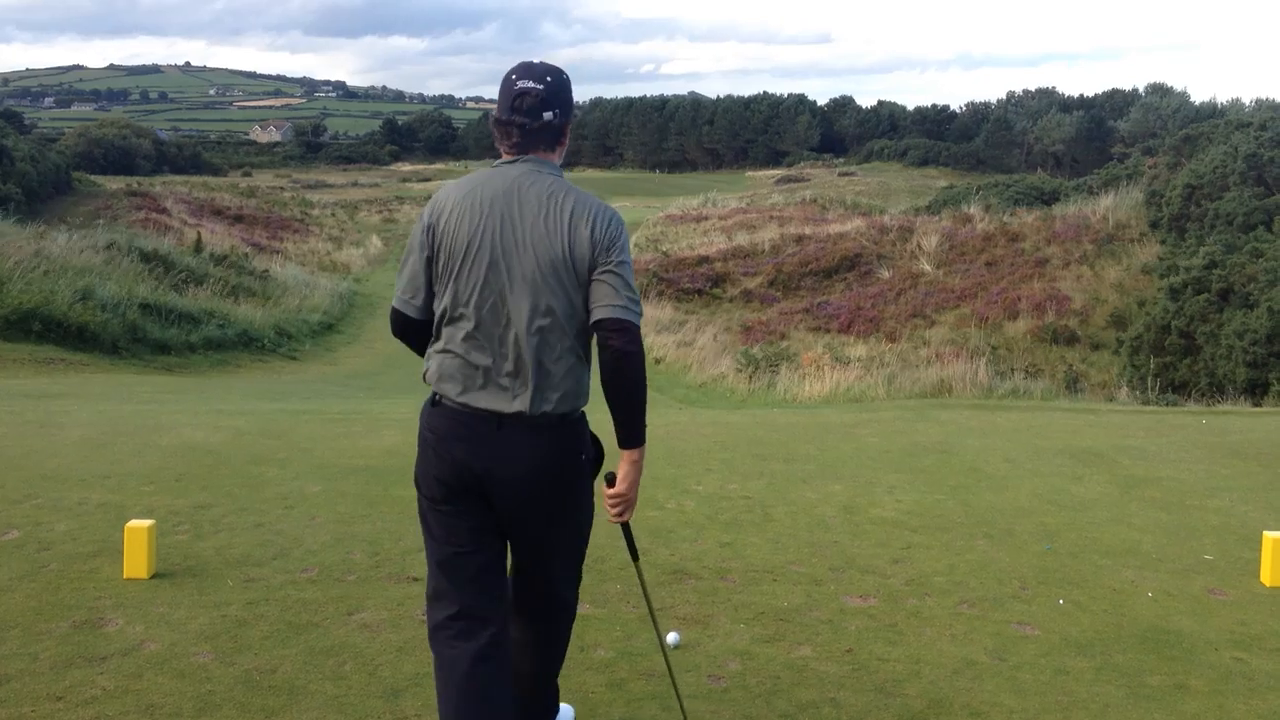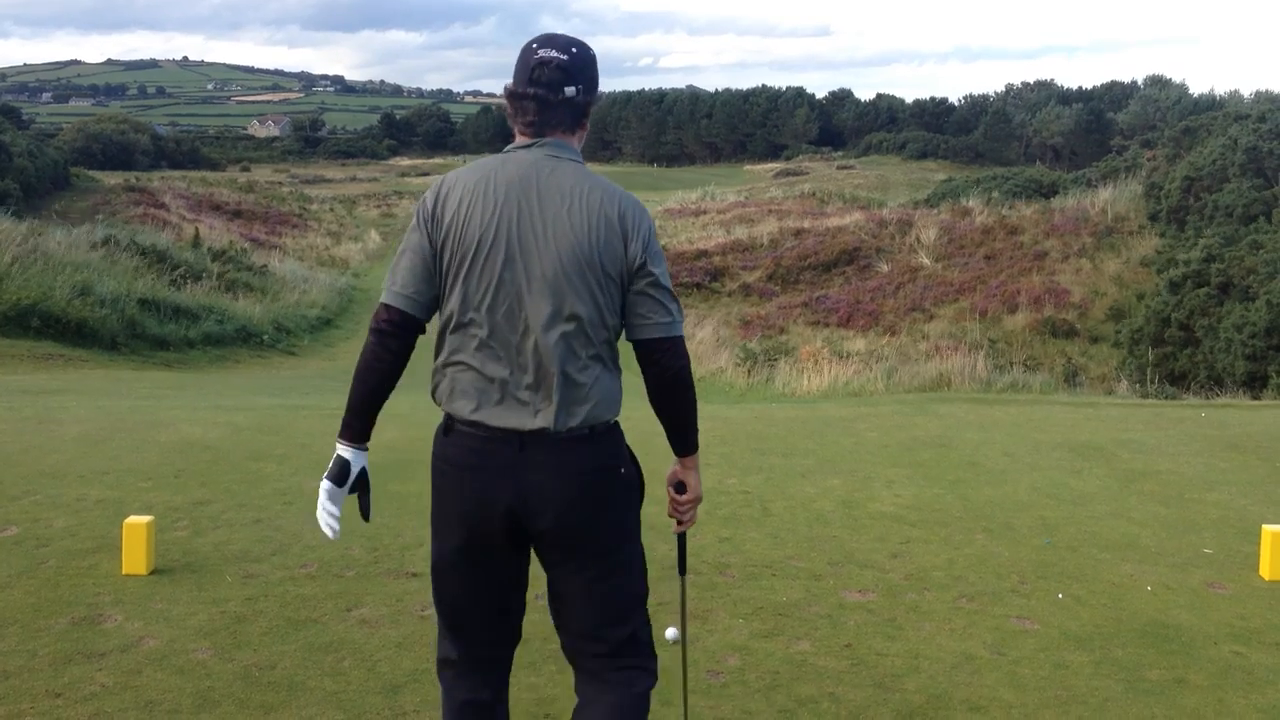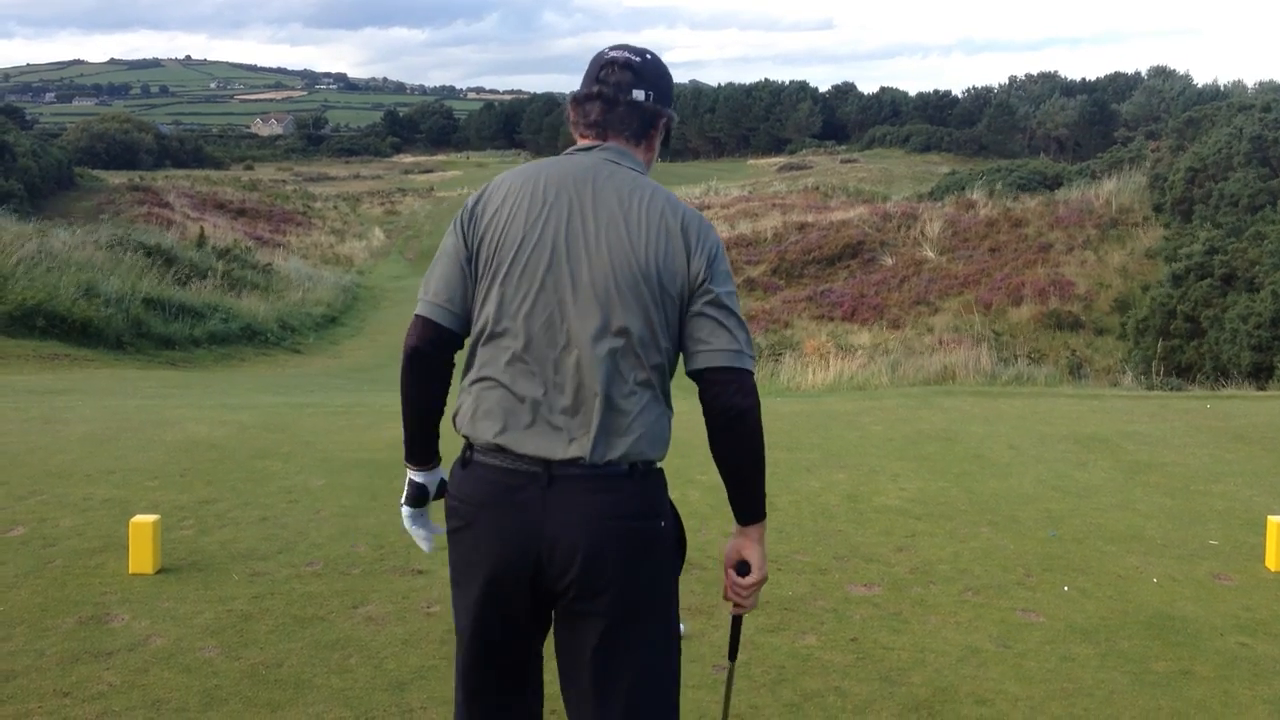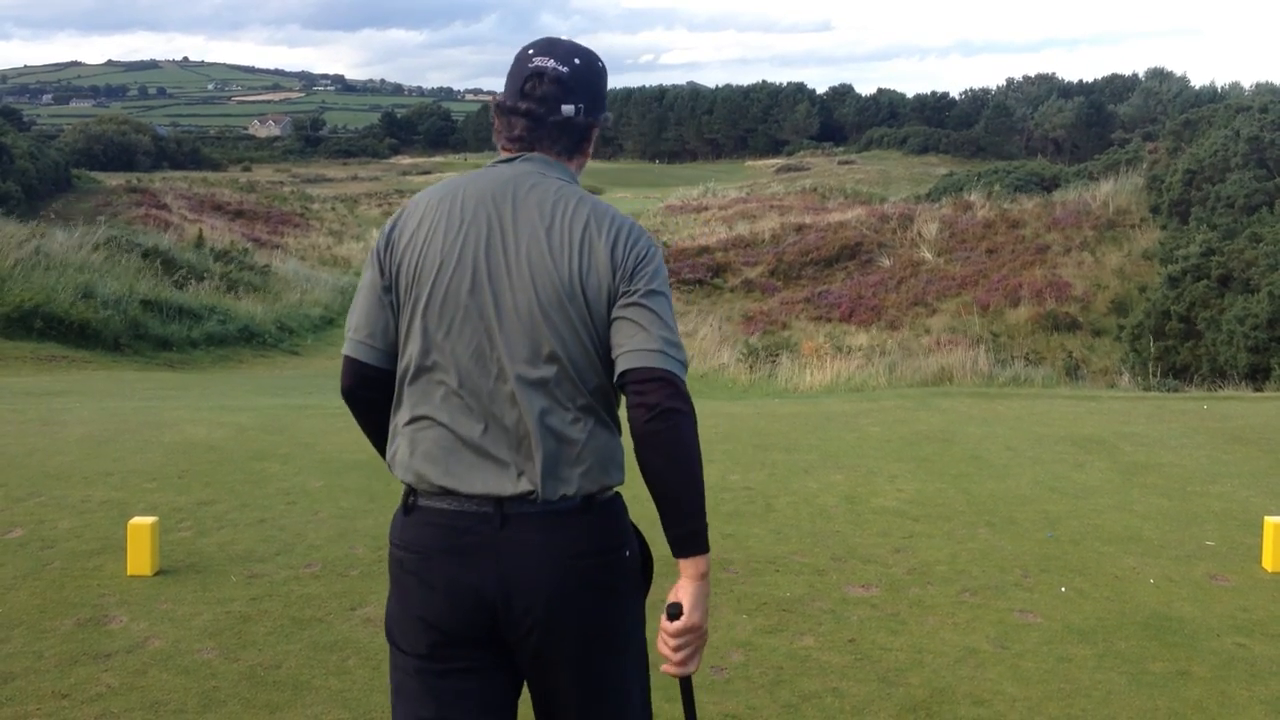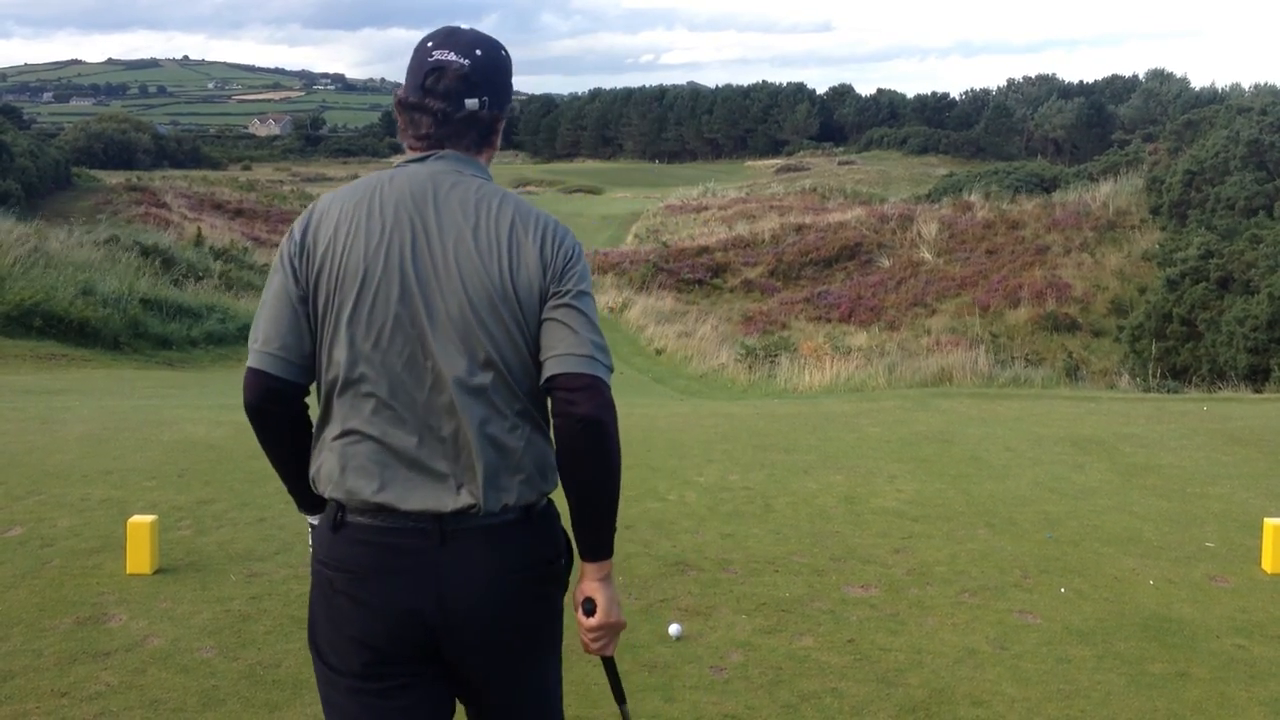
dt=0.4s
person 1, frame 1
left shoulder: (445, 203)
right shoulder: (594, 219)
left elbow: (406, 323)
right elbow: (619, 343)
right wrist: (632, 452)
left hip: (453, 437)
right hip: (548, 444)
left knee: (461, 613)
right knee: (545, 600)
person 1, frame 2
left shoulder: (450, 195)
right shoulder: (622, 211)
left elbow: (391, 331)
right elbow: (663, 353)
left wrist: (352, 446)
right wrist: (687, 458)
left hip: (470, 459)
right hip: (581, 466)
left knee: (473, 655)
right knee: (612, 660)
person 1, frame 3
left shoulder: (493, 197)
right shoulder: (685, 230)
left elbow: (425, 345)
right elbow: (730, 396)
left wrist: (422, 466)
right wrist: (750, 527)
left hip: (489, 497)
right hip: (616, 511)
person 1, frame 4
left shoulder: (413, 219)
right shoulder: (618, 239)
left elbow: (360, 382)
right elbow: (659, 406)
right wrist: (691, 567)
left hip: (437, 544)
right hip: (572, 547)
person 1, frame 5
left shoulder: (324, 221)
right shoulder: (543, 238)
left elbow: (267, 393)
right elbow: (585, 412)
left wrist: (319, 506)
right wrist: (595, 565)
left hip: (365, 560)
right hip: (506, 556)
